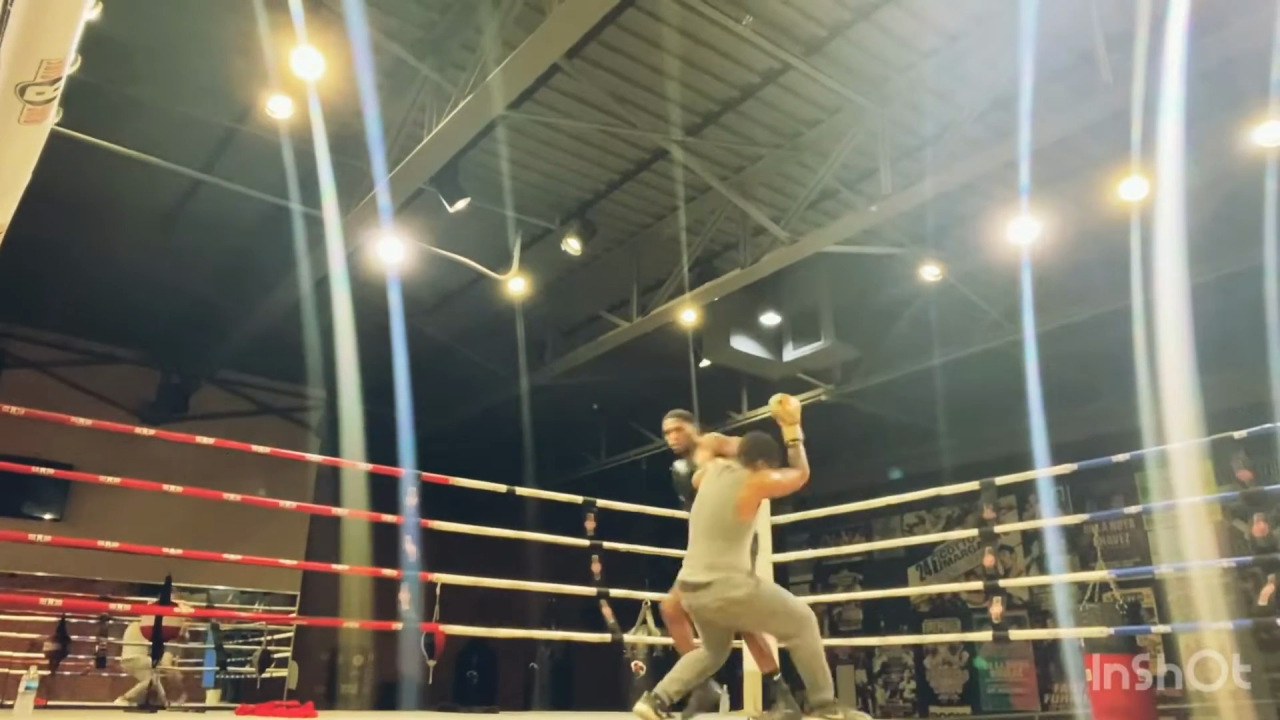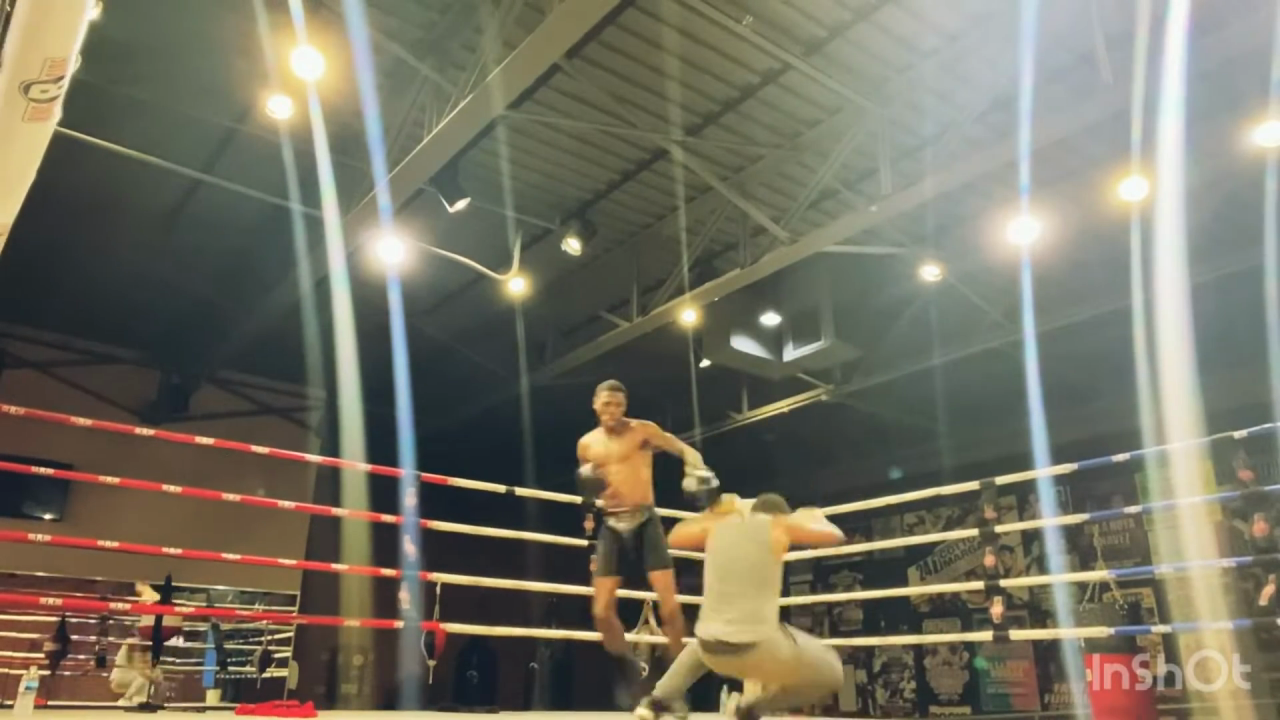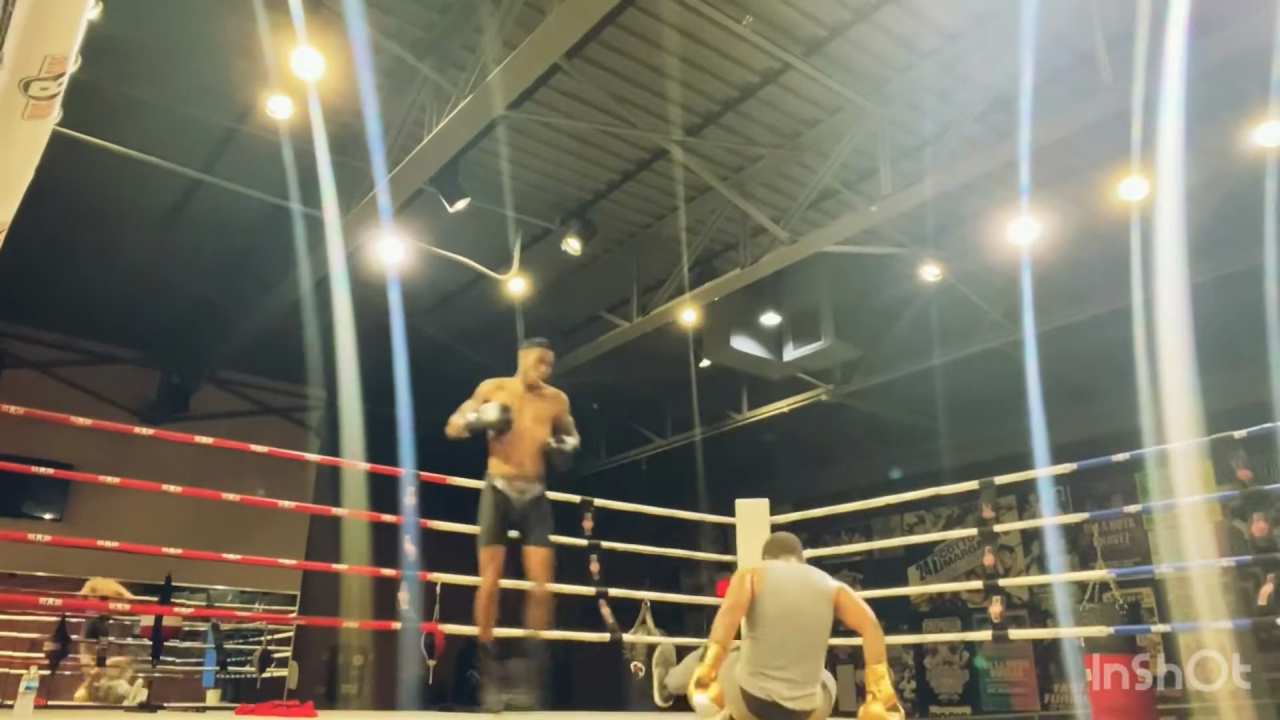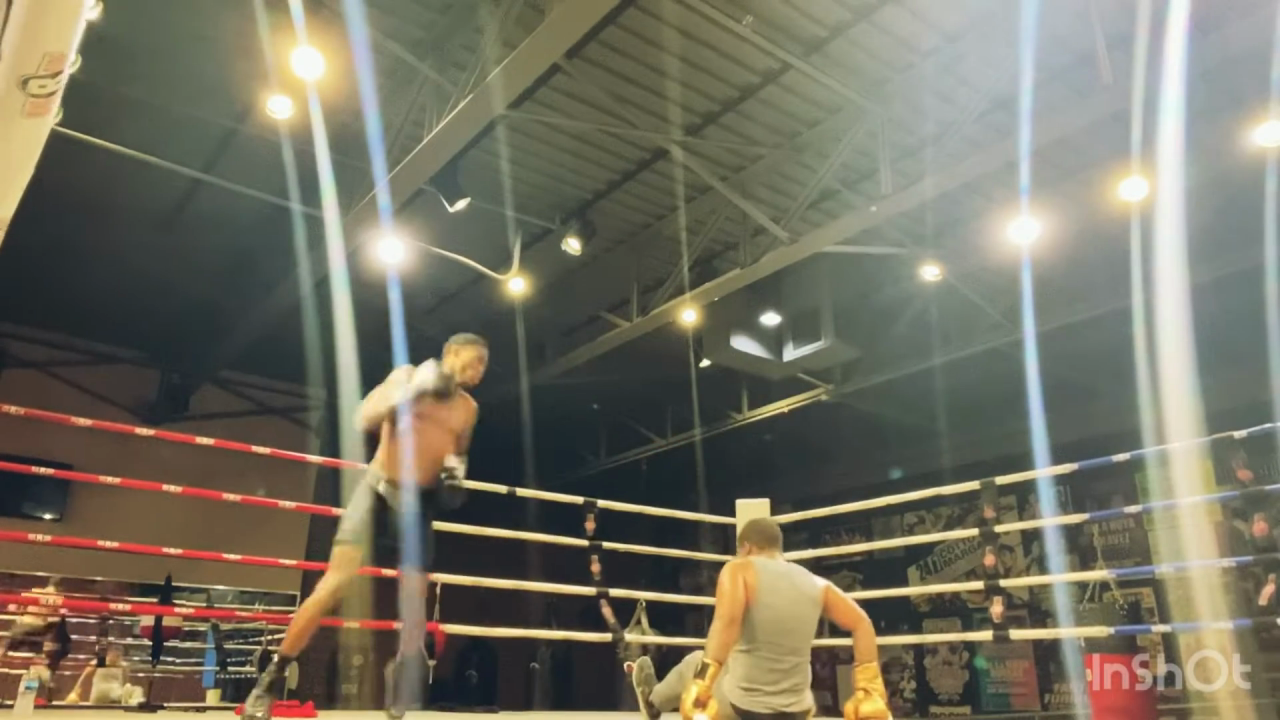
dt=0.4s
person 1, frame 1
left shoulder: (709, 444)
right shoulder: (689, 467)
right wrist: (687, 493)
right knee: (671, 608)
left ankle: (781, 694)
right ankle: (703, 687)
person 1, frame 2
left shoulder: (642, 430)
right shoulder: (587, 444)
left elbow: (687, 451)
right elbow: (586, 493)
left wrist: (699, 473)
right wrist: (585, 482)
left hip: (645, 522)
right hip: (612, 527)
left knee: (668, 605)
right knee: (601, 608)
right ankle: (629, 670)
person 1, frame 3
left shoulder: (556, 399)
right shoulder: (491, 389)
left elbow: (571, 433)
right elbow: (452, 428)
left wrist: (567, 446)
right wrist: (477, 422)
left hip: (534, 496)
right hip: (498, 491)
left knee: (540, 586)
right knee: (489, 584)
left ankle: (531, 661)
right ankle: (488, 665)
person 1, frame 4
left shoulder: (467, 408)
right shoulder: (407, 376)
right elbow: (364, 418)
left wrist: (455, 472)
right wrist: (415, 389)
left hip: (419, 503)
right hip: (378, 491)
right knee: (334, 583)
right ankle: (271, 679)
person 2, frame 1
left shoulder: (715, 470)
right shoulder: (757, 482)
right elbow: (800, 476)
right wrist: (792, 428)
left hip: (690, 590)
right hip: (727, 589)
left knee: (713, 651)
right knee: (804, 622)
person 2, frame 2
left shoulder: (719, 525)
right shoulder: (780, 525)
left elbow: (675, 537)
right elbow: (834, 535)
right wrist: (817, 521)
left hip: (712, 646)
right hip: (758, 647)
right knee: (830, 674)
person 2, frame 3
left shoulder: (751, 574)
right shoulder: (832, 586)
left elbow: (731, 609)
right elbow: (870, 627)
left wrist: (705, 670)
right wrist: (882, 694)
left knee: (714, 658)
right knee: (826, 684)
left ankle: (667, 685)
person 2, frame 4
left shoulder: (739, 570)
right shoulder: (816, 584)
left elbow: (727, 621)
right elbow: (862, 624)
left wrist: (699, 685)
right wrist: (870, 690)
left knee: (695, 664)
